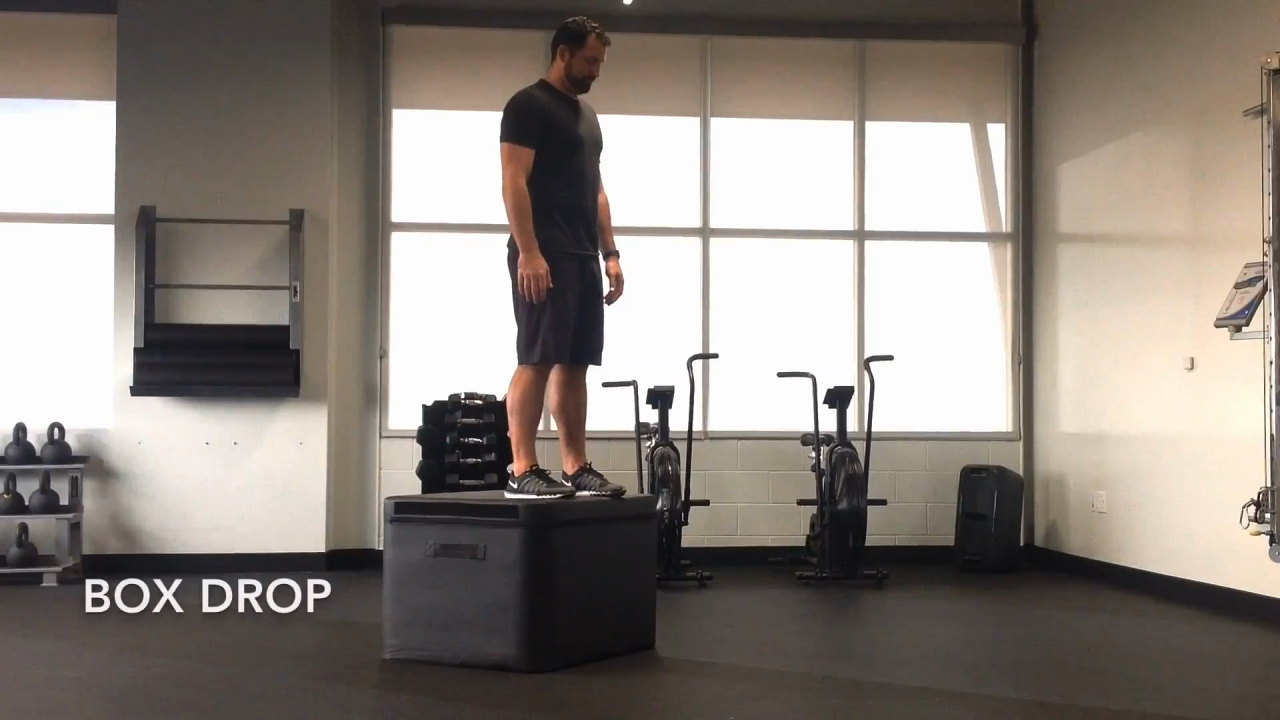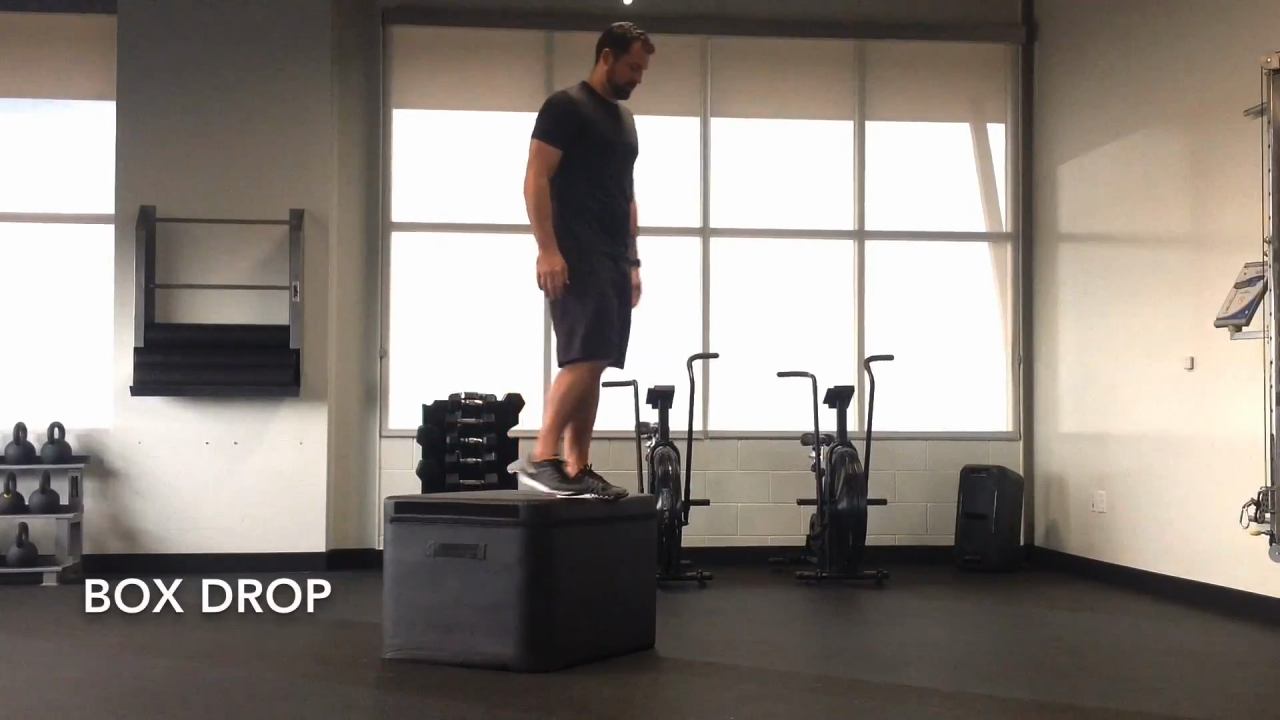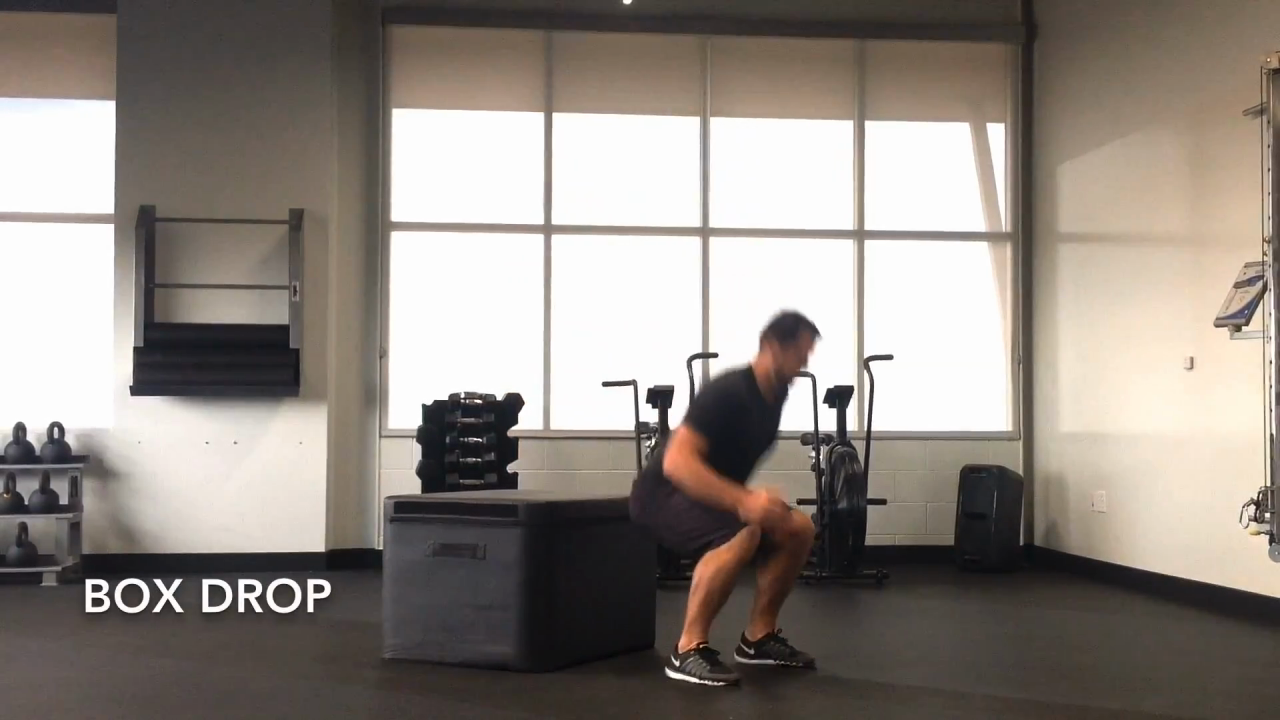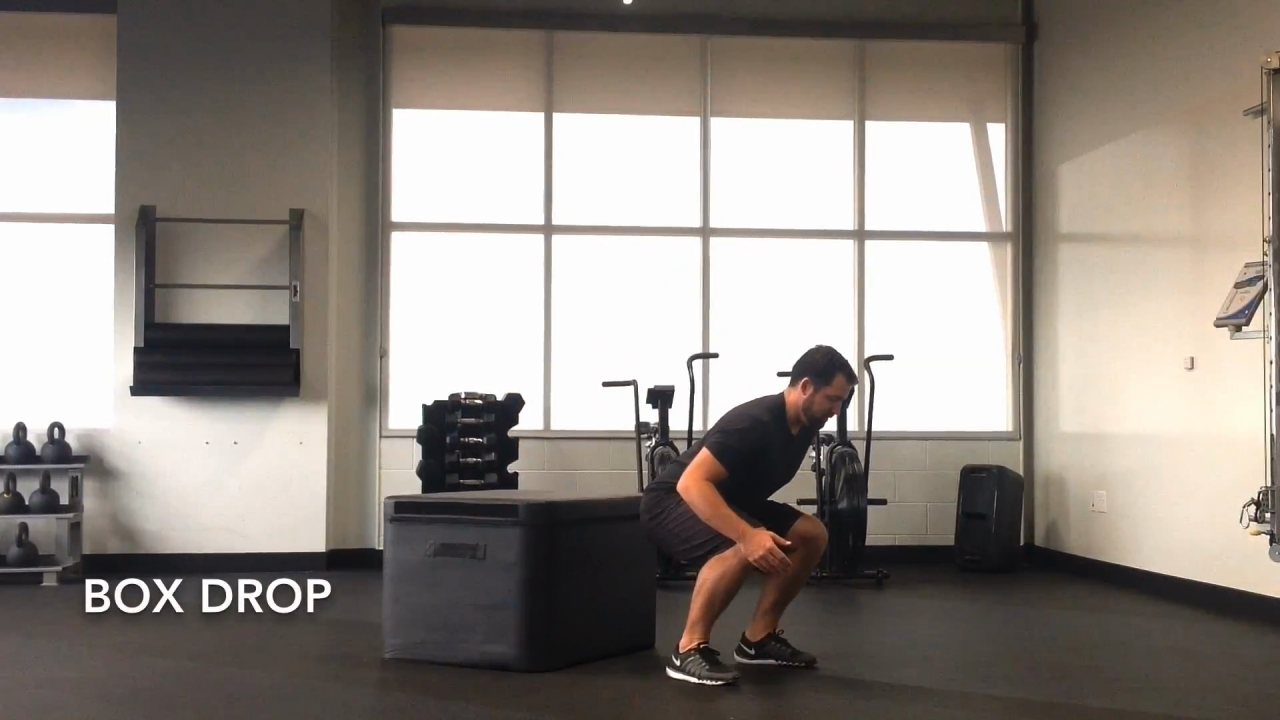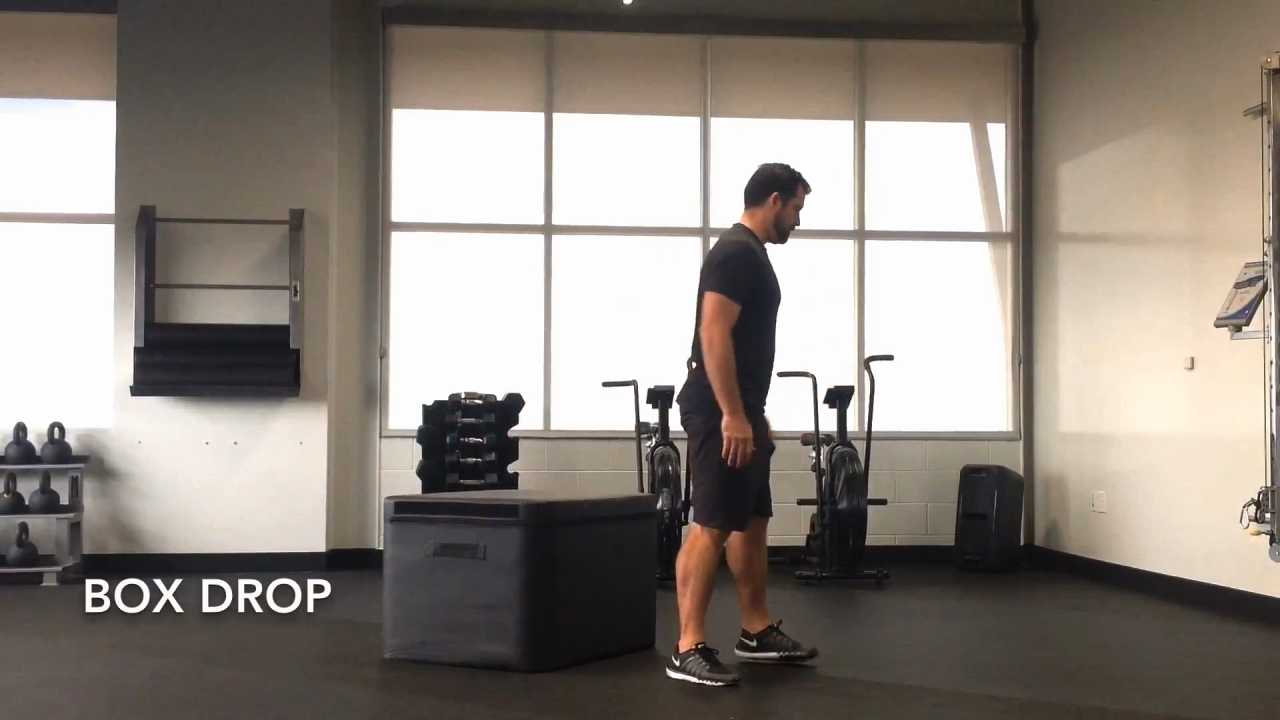
dt=1s
person 1, frame 1
left shoulder: (586, 114)
right shoulder: (529, 105)
right elbow: (514, 182)
left wrist: (610, 253)
right wrist: (529, 252)
left hip: (583, 257)
right hip: (544, 256)
left knee: (575, 365)
right knee: (537, 361)
left ankle: (576, 469)
right ankle: (523, 472)
person 1, frame 2
left shoulder: (624, 119)
right shoulder: (566, 107)
right elbow: (537, 181)
left wrist: (633, 262)
right wrist: (548, 250)
left hip: (613, 258)
right hip: (576, 256)
left knee: (589, 364)
right knee: (586, 359)
left ankle: (575, 469)
right ankle: (540, 458)
person 1, frame 3
left shoulder: (774, 395)
right shoulder: (728, 393)
right elbow: (676, 460)
right wrist: (741, 500)
left hip: (714, 493)
right hip: (662, 494)
left knee: (798, 529)
right knee: (740, 536)
left ankle: (758, 637)
right ankle: (689, 648)
person 1, frame 4
left shoulder: (805, 426)
right shoulder: (753, 423)
right elbow: (691, 483)
right wrist: (748, 535)
right hip: (672, 504)
left knee: (811, 534)
right knee: (745, 550)
left ankle: (758, 638)
right ankle: (689, 649)
person 1, frame 5
left shoulder: (743, 252)
right shoulder: (739, 252)
right elbow: (713, 335)
left wrist: (754, 413)
right wrist: (733, 415)
left hip: (738, 410)
right hip: (722, 410)
left knee: (753, 519)
right knee: (712, 526)
left ankle: (758, 631)
right ankle: (687, 649)
